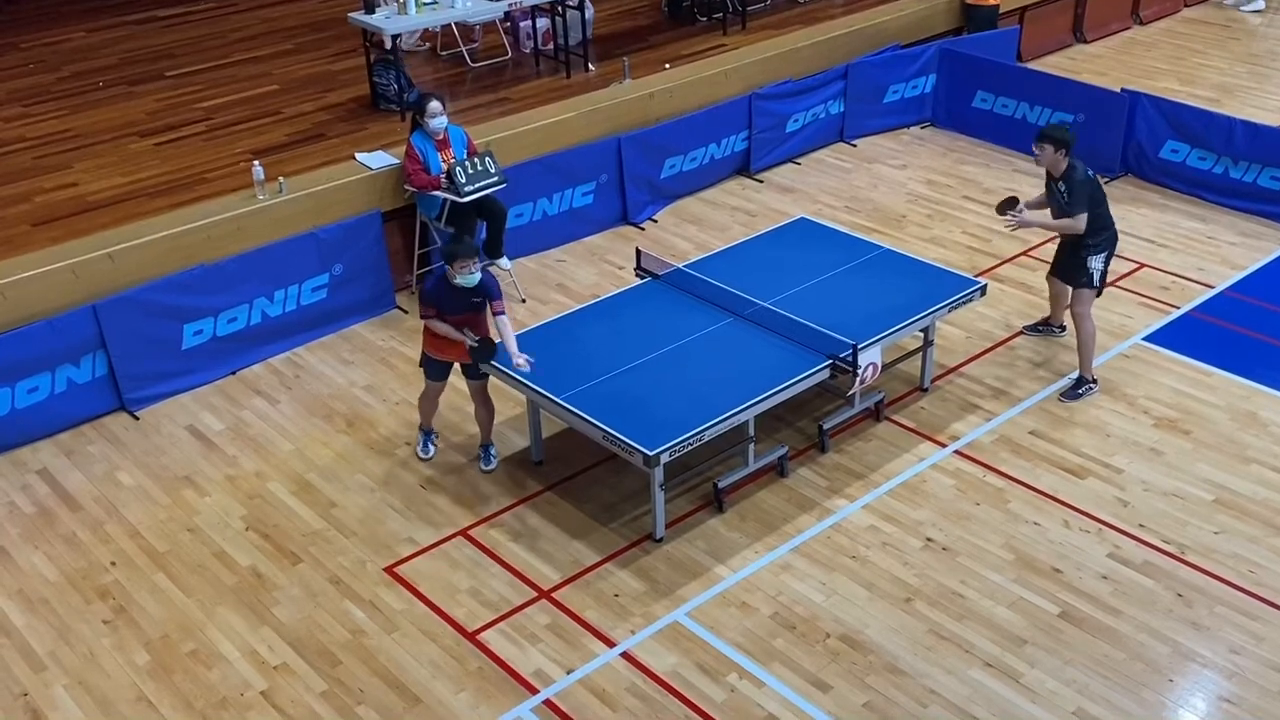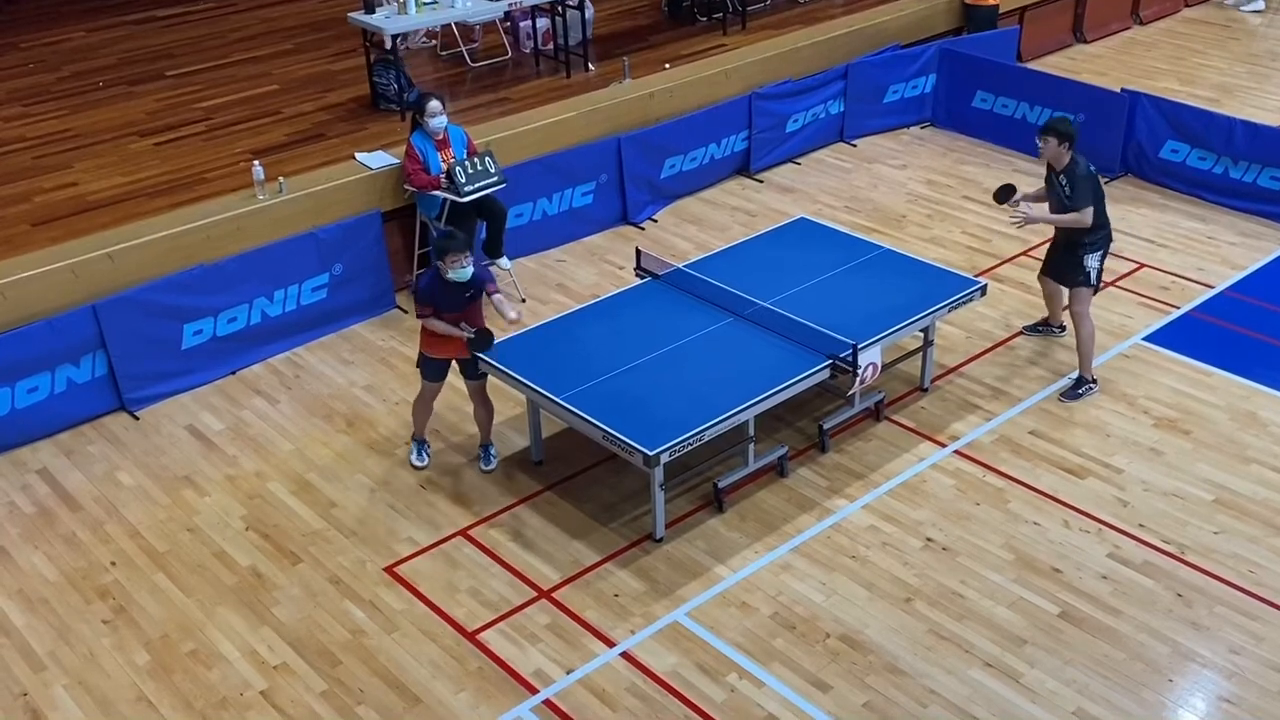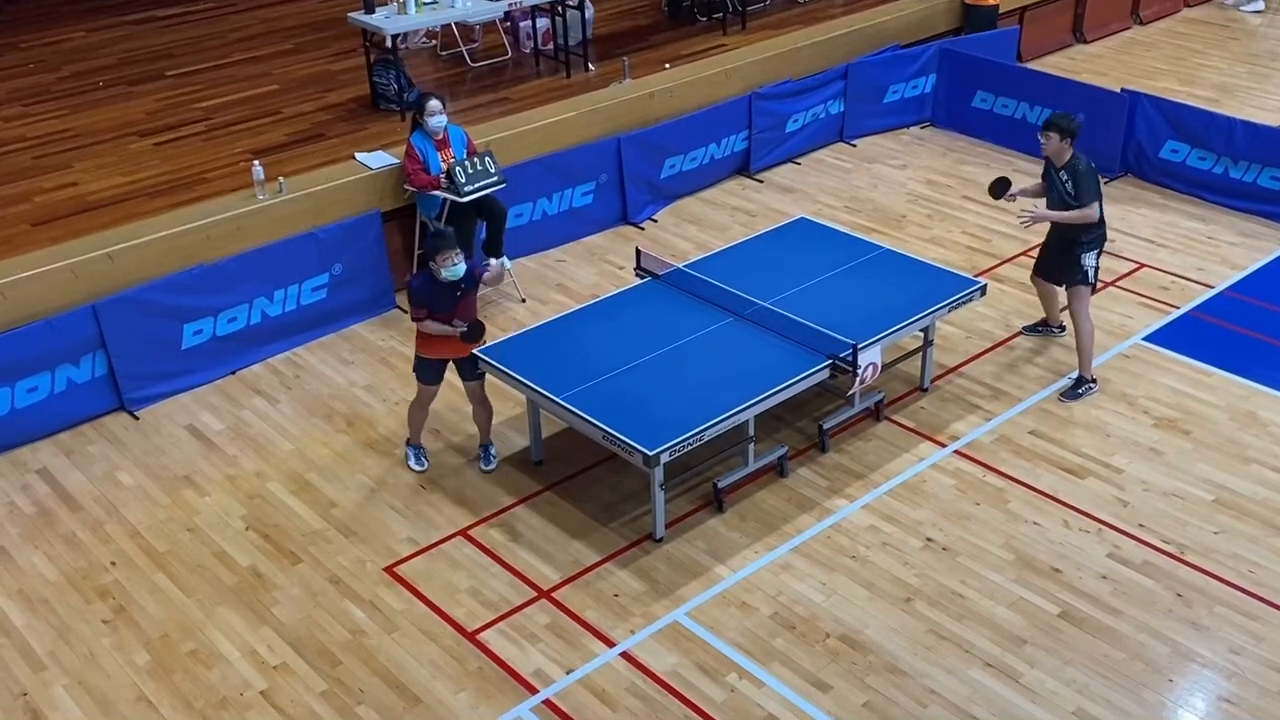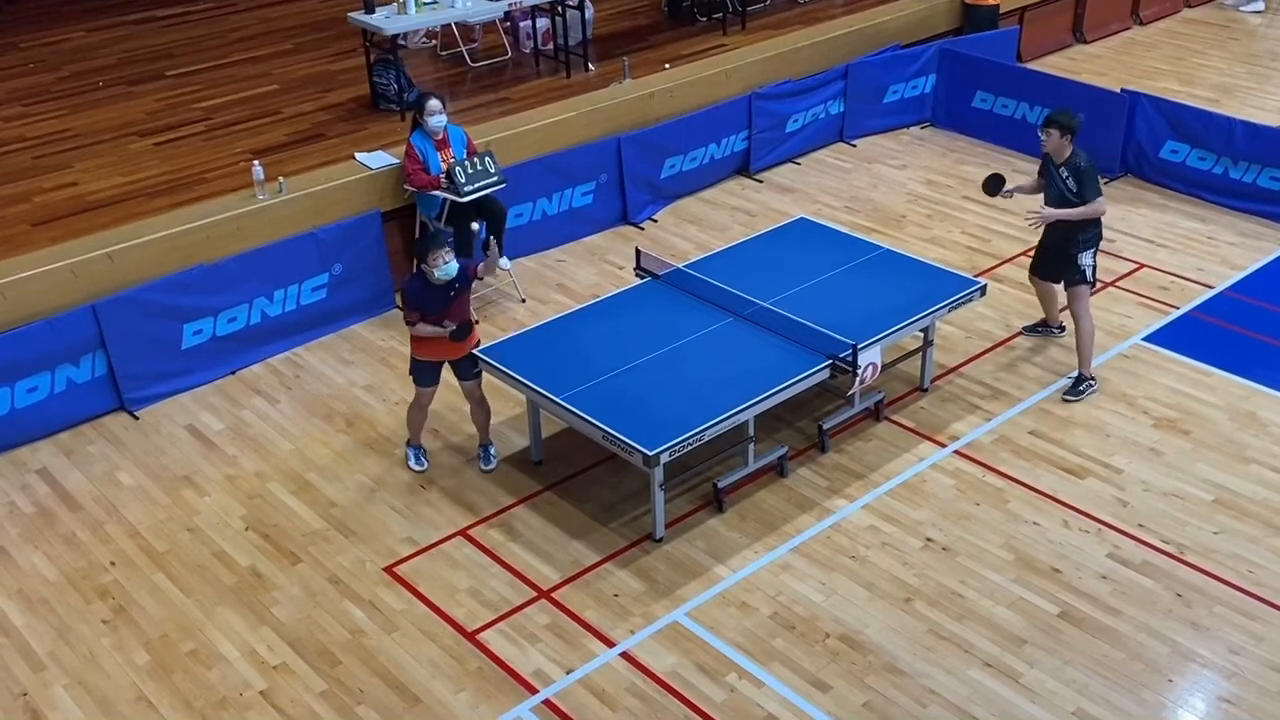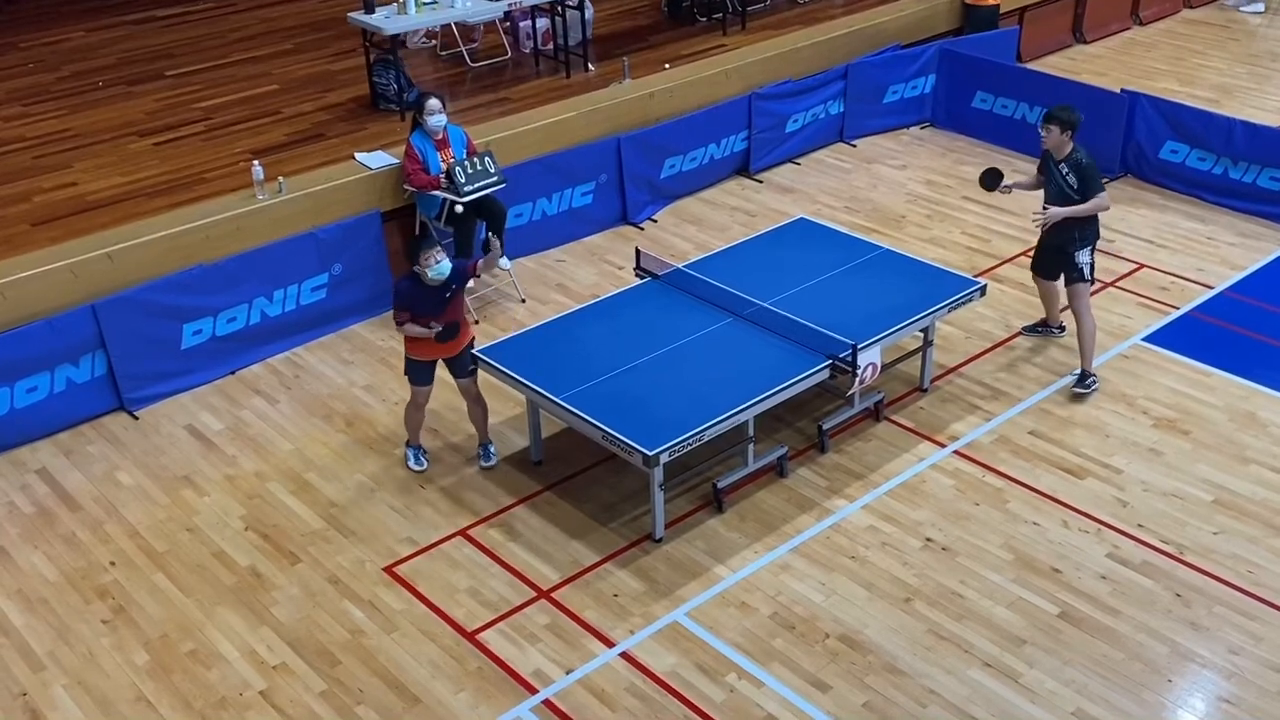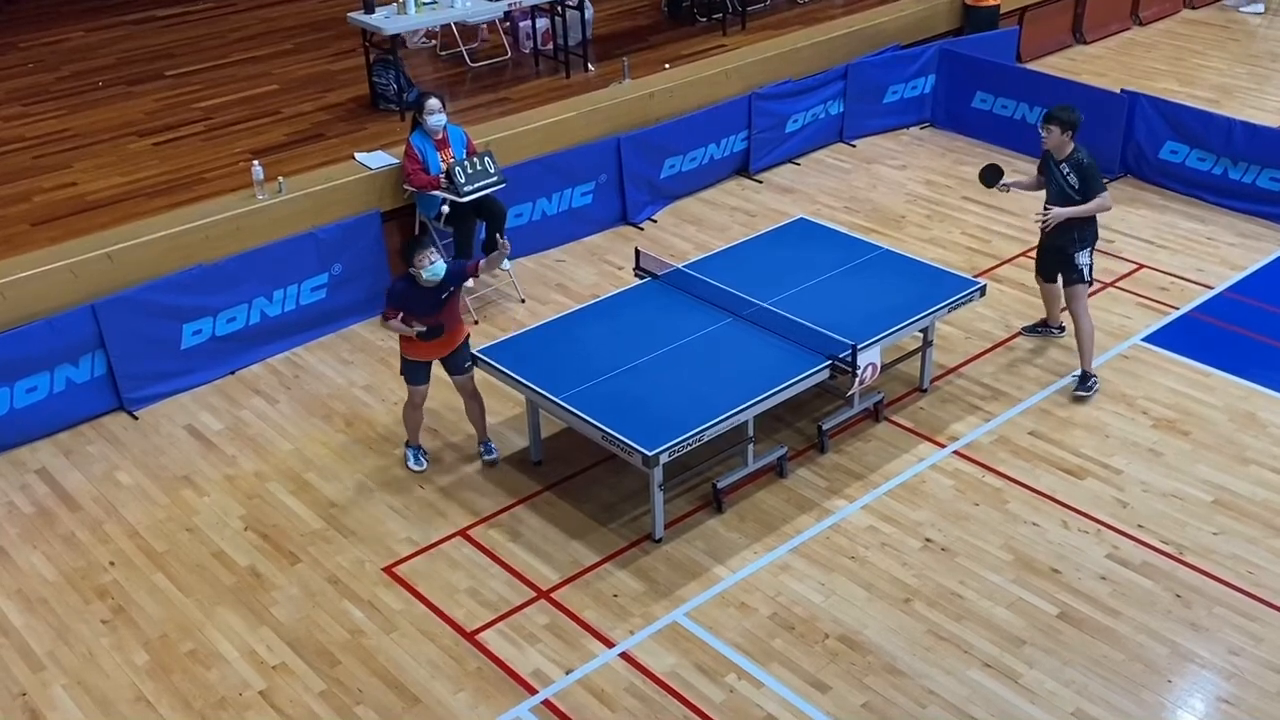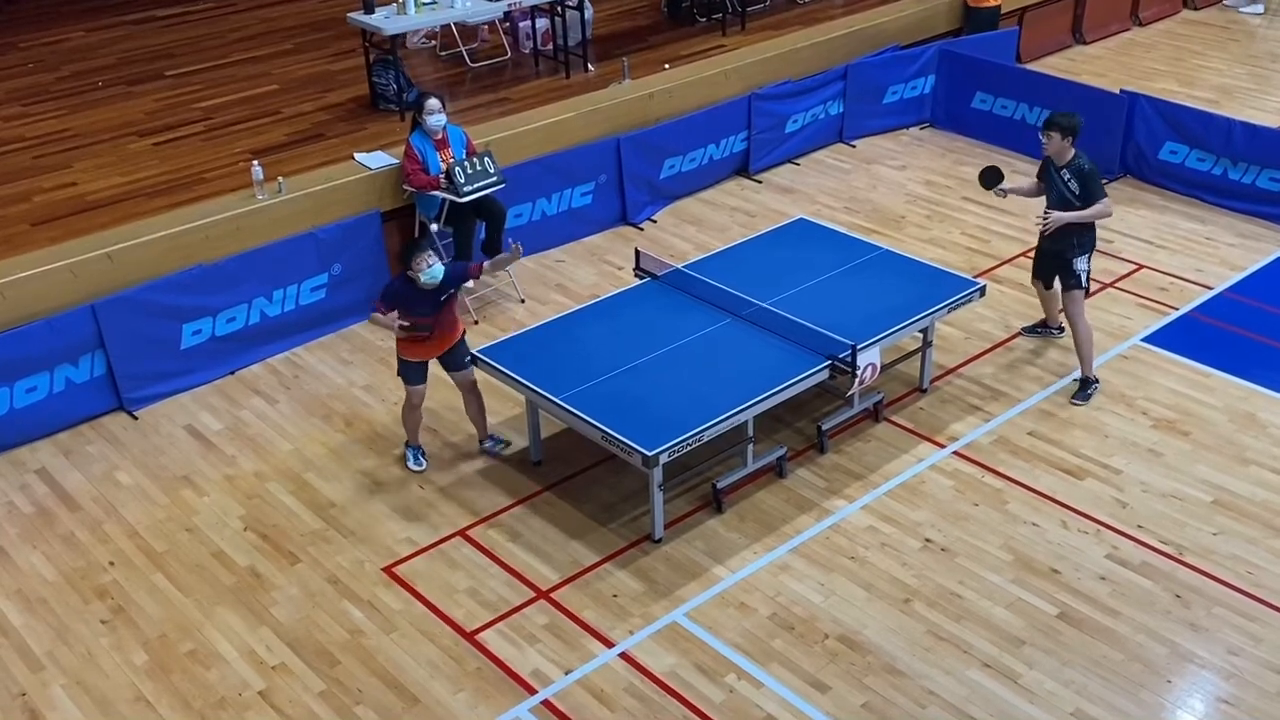
dt=0.1s
person 1, frame 1
left shoulder: (1079, 179)
right shoulder: (1053, 170)
left elbow: (1078, 225)
right elbow: (1050, 198)
left wrist: (1034, 223)
right wrist: (1027, 206)
left hip: (1096, 244)
right hip: (1073, 240)
left knee: (1080, 309)
right knee: (1056, 280)
left ankle: (1087, 379)
right ankle: (1055, 324)
person 1, frame 2
left shoulder: (1080, 173)
right shoulder: (1053, 165)
left elbow: (1085, 219)
left wrist: (1039, 218)
right wrist: (1025, 197)
left hip: (1090, 242)
right hip: (1066, 237)
left knee: (1078, 308)
right knee: (1047, 279)
left ankle: (1087, 379)
right ankle: (1054, 323)
person 1, frame 3
left shoulder: (1081, 170)
right shoulder: (1051, 161)
left elbow: (1092, 214)
left wrist: (1050, 215)
right wrist: (1020, 192)
left hip: (1085, 242)
right hip: (1060, 235)
left knee: (1078, 307)
right knee: (1041, 278)
left ankle: (1086, 379)
right ankle: (1053, 323)
person 1, frame 4
left shoulder: (1082, 166)
right shoulder: (1049, 158)
left elbow: (1098, 208)
left wrist: (1055, 213)
right wrist: (1015, 189)
left hip: (1081, 241)
right hip: (1055, 234)
left knee: (1078, 306)
right knee: (1038, 278)
left ankle: (1086, 377)
right ankle: (1052, 324)
person 1, frame 5
left shoulder: (1082, 163)
right shoulder: (1048, 154)
left elbow: (1103, 202)
left wrist: (1063, 212)
right wrist: (1014, 184)
left hip: (1078, 240)
right hip: (1052, 233)
left knee: (1079, 304)
right knee: (1042, 278)
left ankle: (1087, 374)
right ankle: (1052, 323)
person 1, frame 6
left shoulder: (1083, 163)
right shoulder: (1049, 155)
left elbow: (1105, 202)
left wrist: (1066, 212)
right wrist: (1013, 183)
left hip: (1077, 241)
right hip: (1052, 234)
left knee: (1077, 305)
right knee: (1045, 280)
left ankle: (1088, 375)
right ankle: (1053, 324)
person 1, frame 7
left shoulder: (1084, 169)
right shoulder: (1049, 161)
left elbow: (1105, 208)
left wrist: (1066, 216)
right wrist: (1011, 188)
left hip: (1076, 246)
right hip: (1051, 238)
left knee: (1074, 311)
right knee: (1041, 283)
left ankle: (1089, 379)
right ankle: (1052, 324)
person 2, frame 1
left shoulder: (486, 281)
right shoulder: (432, 287)
left elbow: (501, 319)
right elbow: (431, 320)
left wrist: (514, 353)
right wrist: (461, 337)
left hip: (477, 345)
right hip: (439, 347)
left knee: (480, 396)
right knee: (432, 392)
left ankle: (486, 445)
right ankle: (426, 430)
person 2, frame 2
left shoulder: (479, 273)
right shoulder: (426, 284)
left elbow: (496, 298)
right elbow: (427, 320)
left wrist: (508, 312)
right wrist: (458, 332)
right hip: (436, 346)
left knee: (479, 395)
right knee: (428, 394)
left ankle: (486, 444)
right ankle: (418, 440)
person 2, frame 3
left shoulder: (469, 270)
right shoulder: (420, 285)
left elbow: (490, 278)
right elbow: (421, 323)
left wrist: (497, 274)
right wrist: (454, 330)
left hip: (469, 345)
right hip: (432, 348)
left knee: (478, 396)
right knee: (425, 398)
left ankle: (486, 444)
right ankle: (413, 444)
person 2, frame 4
left shoulder: (462, 269)
right shoulder: (413, 288)
left elbow: (485, 270)
right elbow: (414, 326)
left wrist: (492, 258)
right wrist: (444, 331)
left hip: (464, 344)
right hip: (427, 350)
left knee: (475, 396)
right knee: (423, 401)
left ankle: (485, 444)
right ankle: (414, 446)
person 2, frame 5
left shoulder: (456, 270)
right shoulder: (406, 288)
left elbow: (483, 266)
right elbow: (401, 325)
left wrist: (494, 254)
right wrist: (430, 333)
left hip: (459, 342)
right hip: (421, 349)
left knee: (472, 393)
right knee: (419, 400)
left ankle: (484, 444)
right ankle: (413, 445)
person 2, frame 6
left shoulder: (453, 270)
right shoulder: (400, 289)
left elbow: (485, 266)
right elbow: (387, 321)
left wrist: (500, 254)
right wrist: (412, 331)
left hip: (454, 339)
right hip: (416, 349)
left knee: (468, 389)
right knee: (416, 400)
left ankle: (484, 441)
right ankle: (413, 446)
person 2, frame 7
left shoulder: (450, 272)
right shoulder: (398, 288)
left elbow: (489, 267)
right elbow: (374, 315)
left wrist: (511, 257)
right wrist: (392, 325)
left hip: (449, 337)
right hip: (413, 347)
left knee: (470, 386)
right knee: (415, 400)
left ankle: (485, 438)
right ankle: (413, 445)
person 3, frame 1
left shoulder: (457, 133)
right shoulder: (416, 143)
right elbow: (414, 177)
right wrist: (437, 181)
right hip: (438, 199)
left knee: (498, 210)
right knee: (467, 218)
left ankle: (494, 252)
person 3, frame 2
left shoulder: (457, 132)
right shoulder: (416, 143)
right elbow: (413, 177)
right wrist: (437, 181)
right hip: (437, 198)
left knee: (498, 210)
right knee: (467, 218)
left ankle: (494, 252)
person 3, frame 3
left shoulder: (457, 133)
right shoulder: (416, 142)
right elbow: (413, 177)
right wrist: (437, 181)
right hip: (437, 198)
left knee: (498, 210)
right knee: (467, 218)
left ankle: (495, 252)
person 3, frame 4
left shoulder: (457, 132)
right shoulder: (416, 142)
right elbow: (413, 177)
right wrist: (437, 181)
right hip: (438, 198)
left knee: (498, 210)
right knee: (467, 218)
left ankle: (495, 252)
person 3, frame 5
left shoulder: (457, 132)
right shoulder: (416, 141)
right elbow: (413, 177)
right wrist: (437, 181)
right hip: (437, 198)
left knee: (497, 210)
right knee: (466, 218)
person 3, frame 6
left shoulder: (457, 132)
right shoulder: (415, 142)
right elbow: (412, 177)
right wrist: (436, 181)
right hip: (438, 199)
left knee: (498, 211)
right knee: (467, 219)
left ankle: (493, 253)
person 3, frame 7
left shoulder: (457, 133)
right shoulder: (415, 142)
right elbow: (412, 177)
right wrist: (437, 181)
right hip: (437, 198)
left knee: (497, 210)
right knee: (466, 218)
left ankle: (493, 251)
